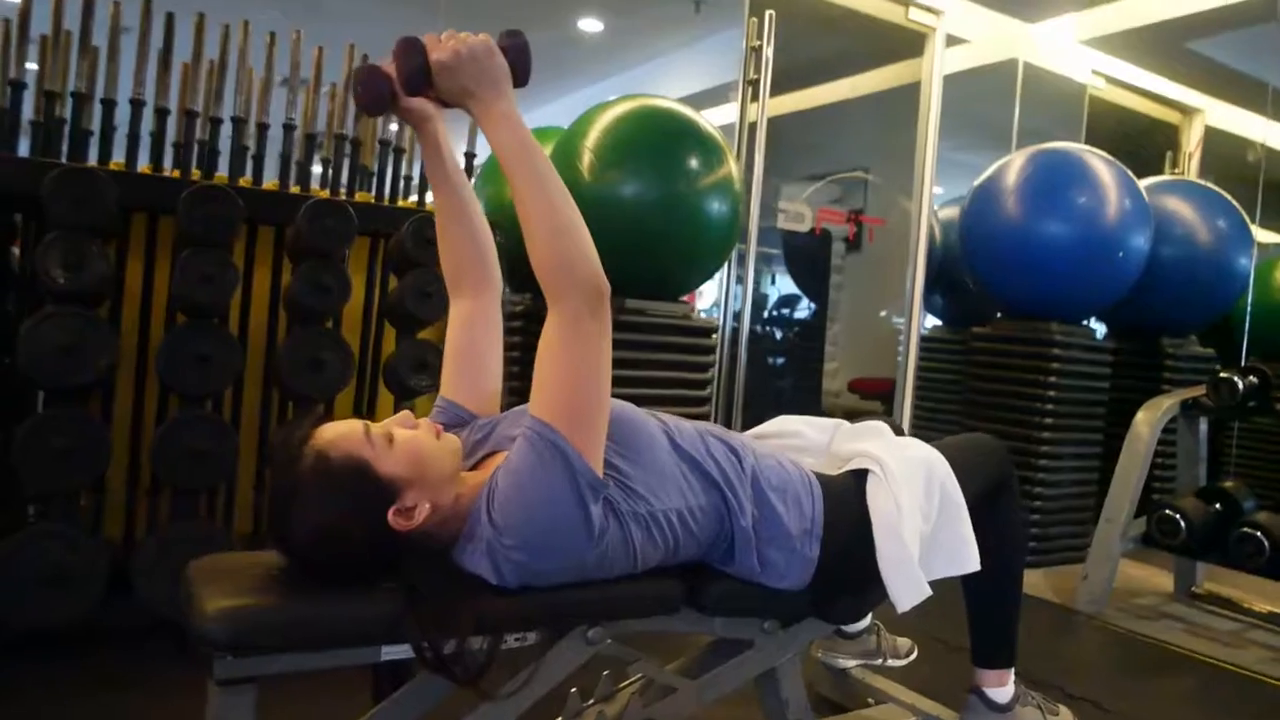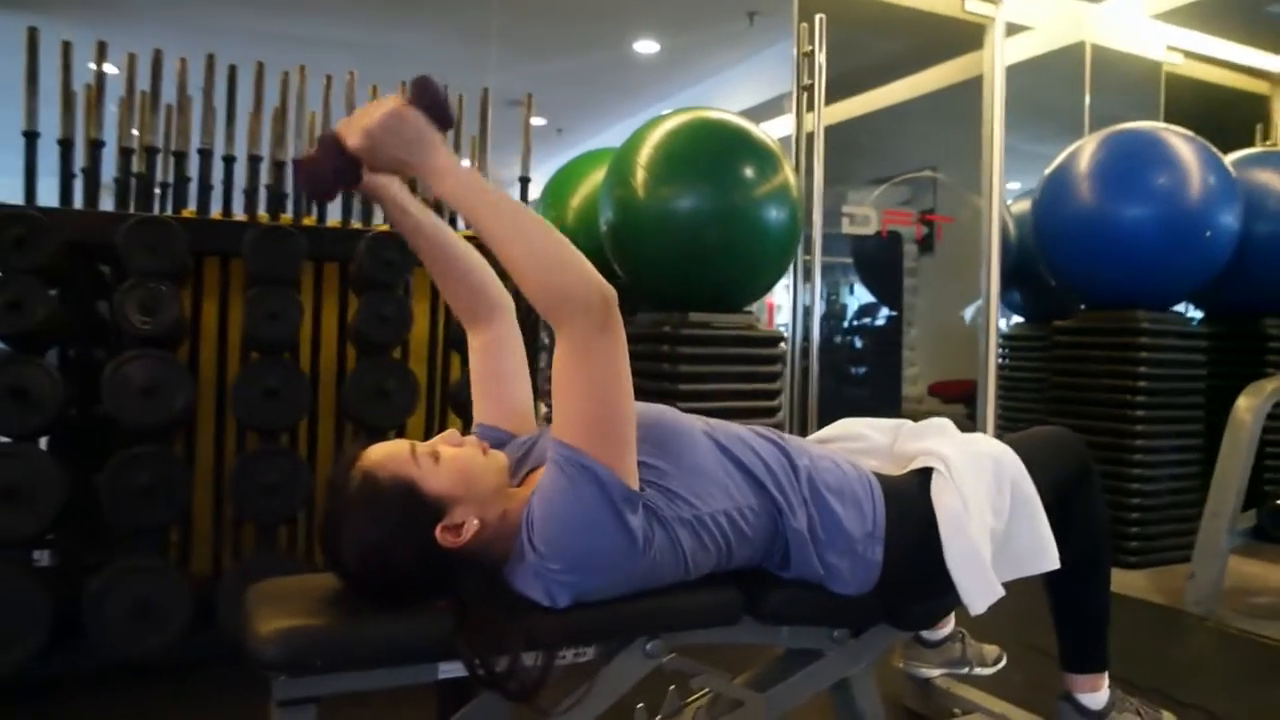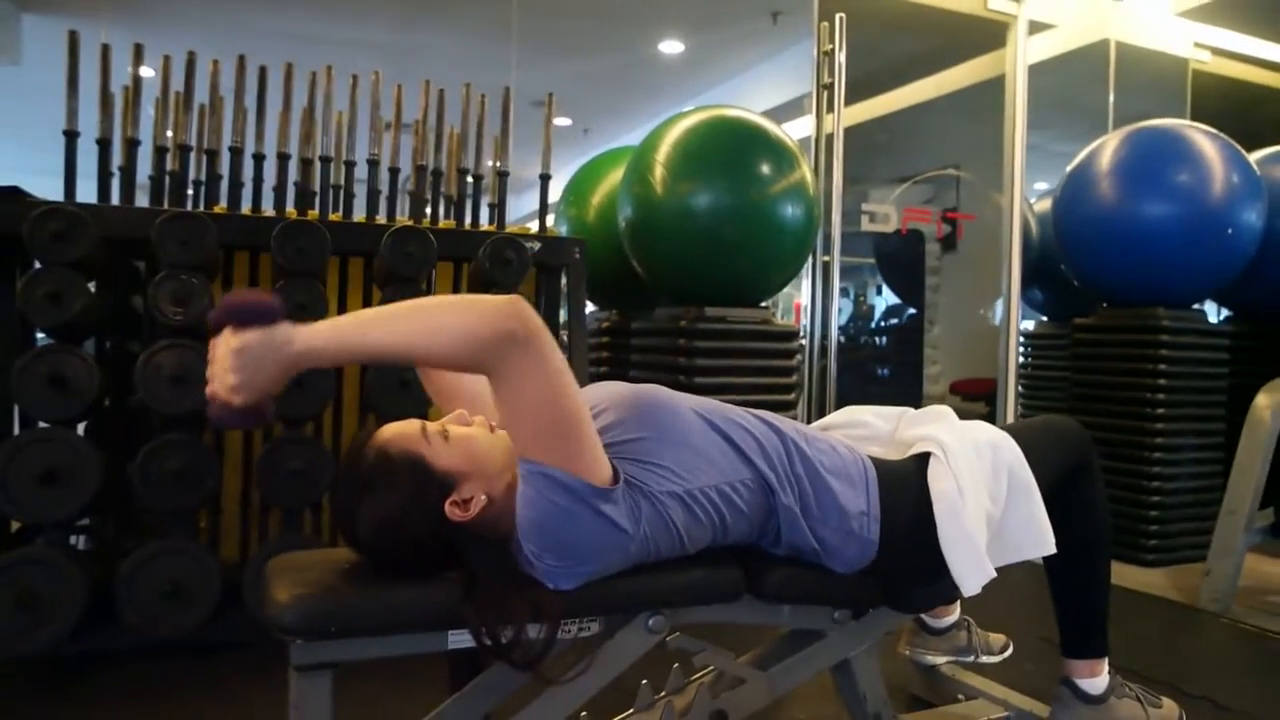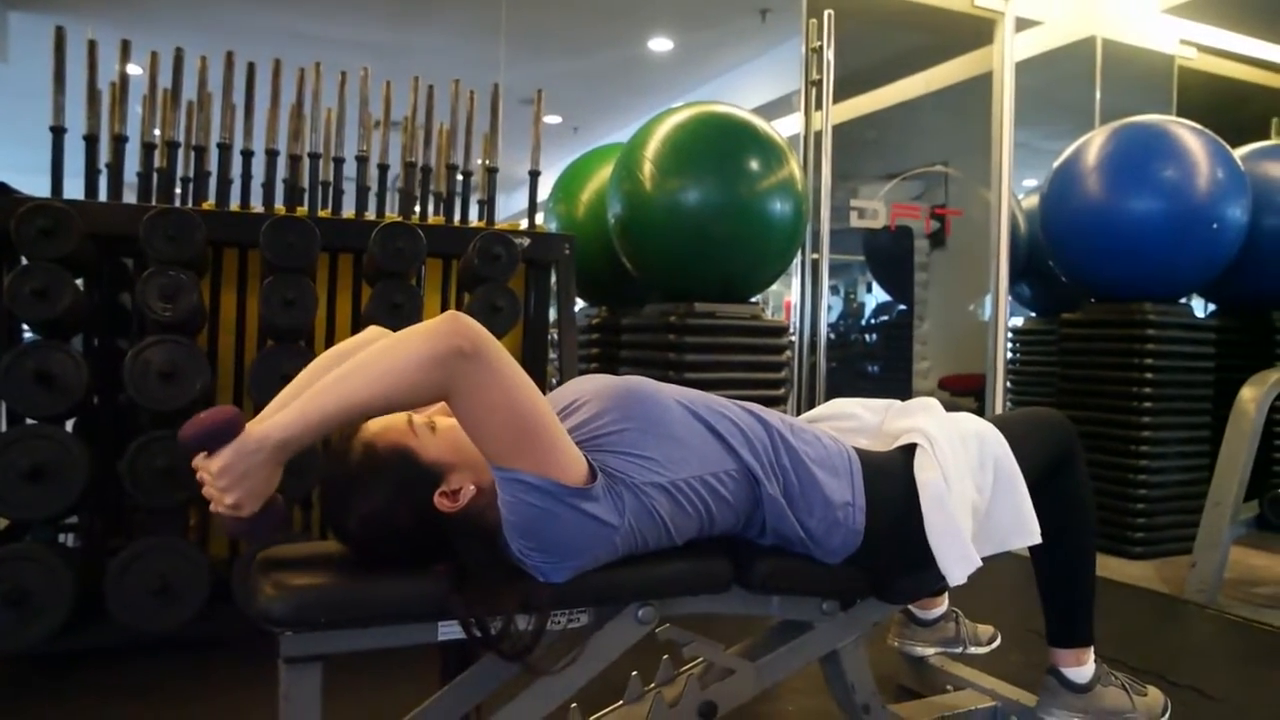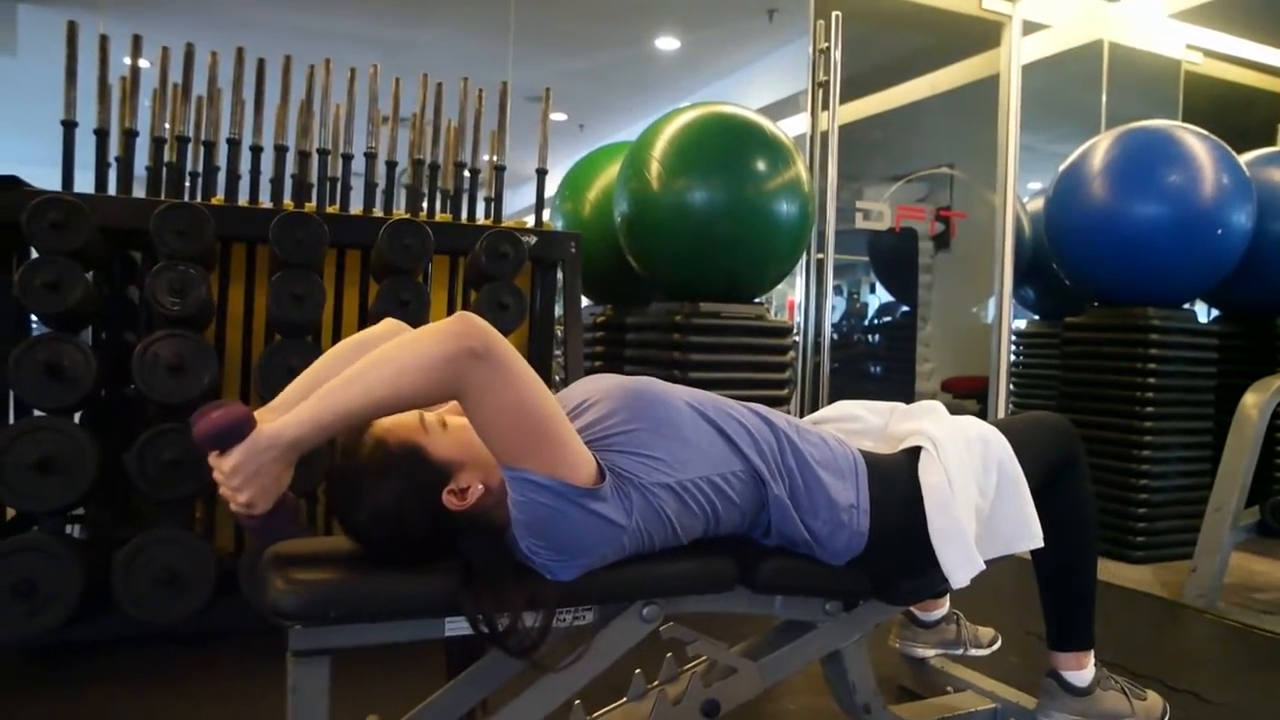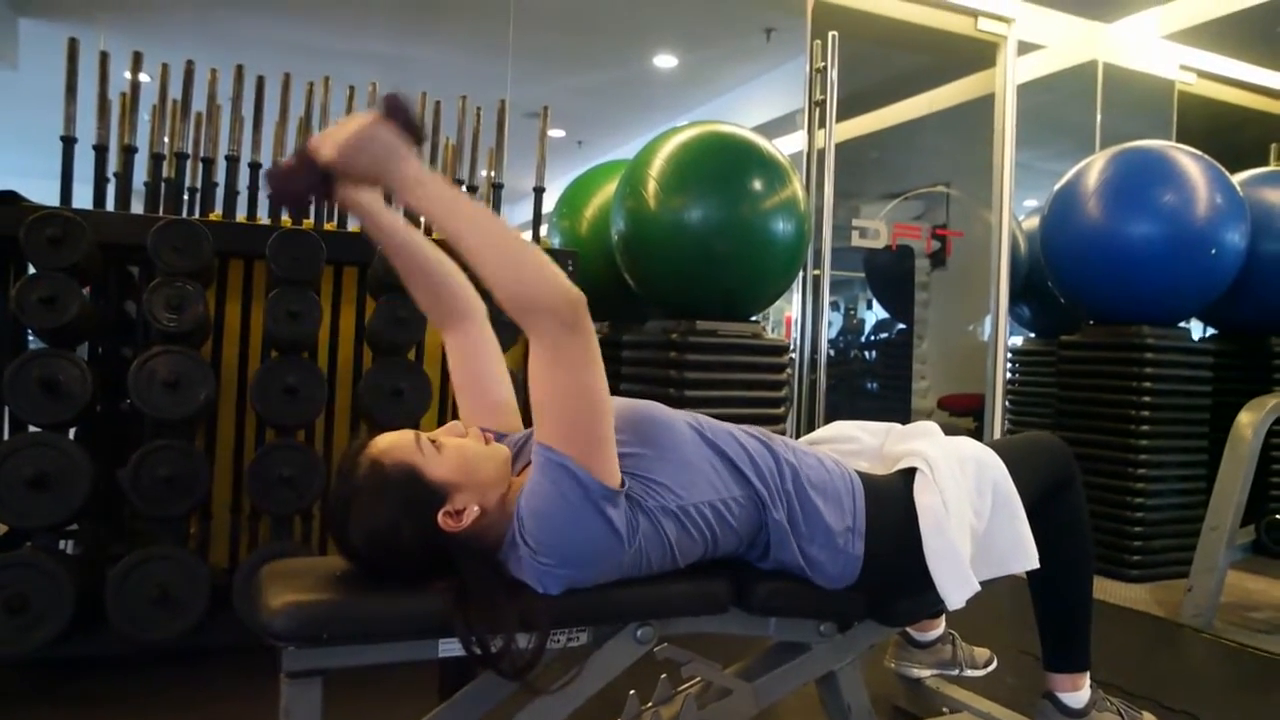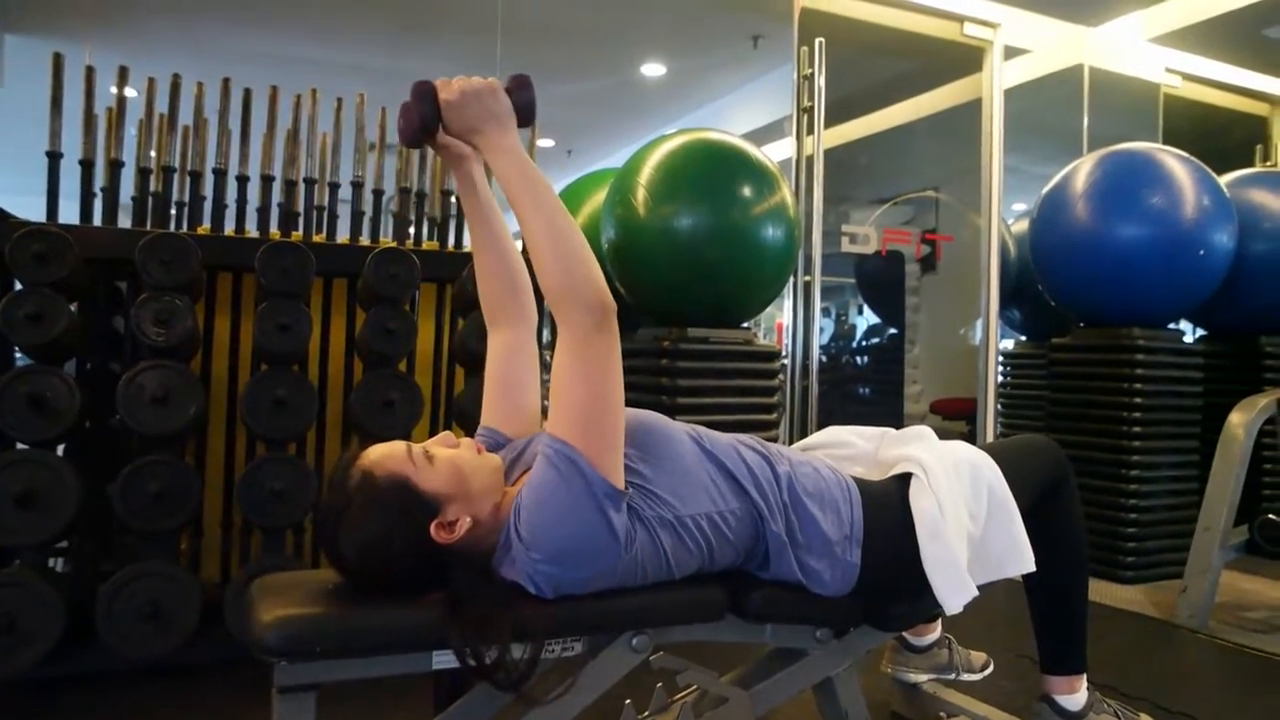
dt=0.7s
person 1, frame 1
left shoulder: (461, 451)
right shoulder: (532, 520)
left elbow: (475, 291)
right elbow: (581, 298)
left wrist: (432, 136)
right wrist: (493, 108)
right hip: (800, 534)
left knee: (855, 438)
right knee: (987, 462)
left ankle: (849, 629)
person 1, frame 2
left shoulder: (512, 473)
right shoulder: (570, 538)
left elbow: (489, 310)
right elbow: (589, 309)
left wrist: (395, 194)
right wrist: (430, 158)
right hip: (862, 535)
left knee: (932, 442)
right knee: (1064, 457)
left ankle: (933, 639)
person 1, frame 3
left shoulder: (504, 475)
right shoulder: (562, 523)
left elbow: (458, 346)
right elbow: (510, 327)
left wrist: (292, 344)
right wrist: (290, 344)
right hip: (863, 517)
left knee: (935, 423)
right knee: (1066, 445)
left ankle: (937, 622)
person 1, frame 4
left shoulder: (491, 473)
right shoulder: (551, 519)
left elbow: (379, 340)
right elbow: (457, 342)
left wrist: (261, 425)
right wrist: (265, 445)
right hip: (850, 507)
right knee: (1053, 437)
left ankle: (926, 617)
person 1, frame 5
left shoulder: (511, 486)
right shoulder: (560, 518)
left elbow: (396, 333)
right elbow: (466, 342)
left wrist: (268, 417)
right wrist: (279, 443)
right hip: (855, 510)
left knee: (927, 421)
right knee: (1053, 440)
left ankle: (928, 619)
person 1, frame 6
left shoulder: (496, 467)
right shoulder: (559, 528)
left elbow: (462, 319)
right elbow: (559, 312)
left wrist: (369, 207)
right wrist: (399, 171)
right hip: (850, 532)
left knee: (924, 446)
right knee: (1049, 461)
left ankle: (923, 637)
person 1, frame 7
left shoulder: (503, 473)
right shoulder: (560, 531)
left elbow: (512, 319)
right elbow: (589, 314)
left wrist: (468, 172)
right wrist: (499, 145)
right hip: (845, 539)
left knee: (918, 450)
right knee: (1044, 464)
left ankle: (921, 641)
